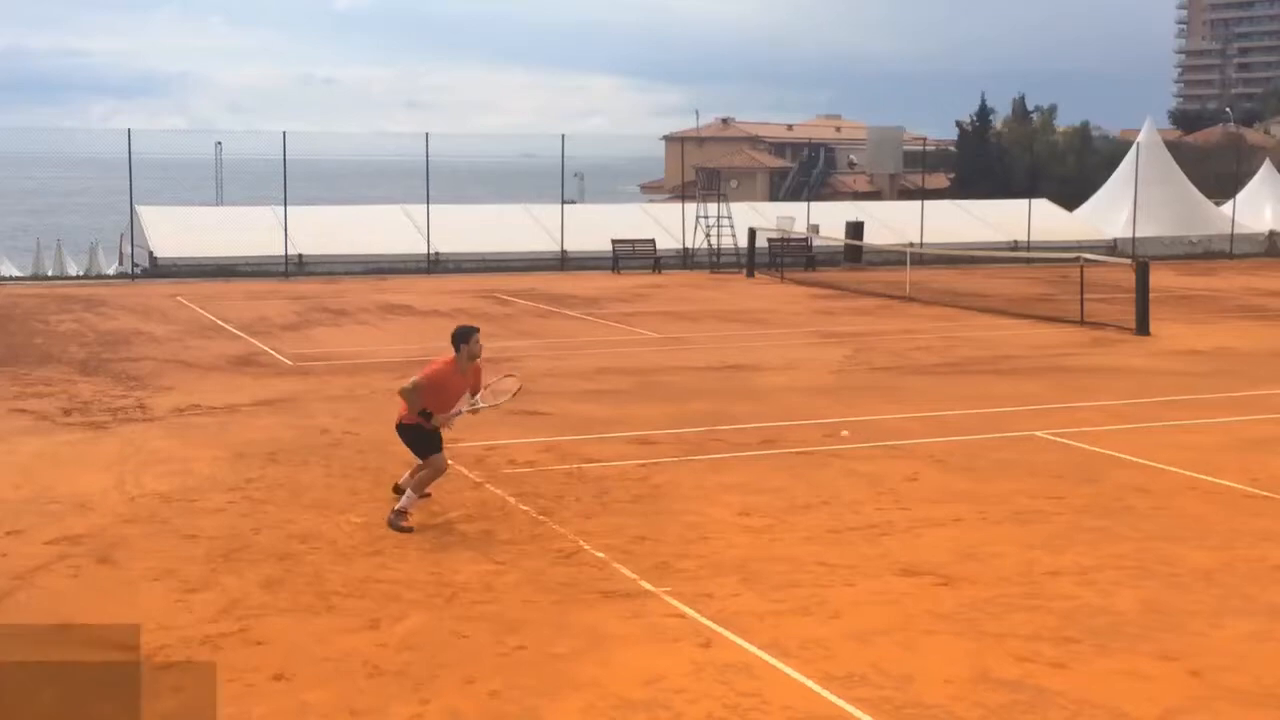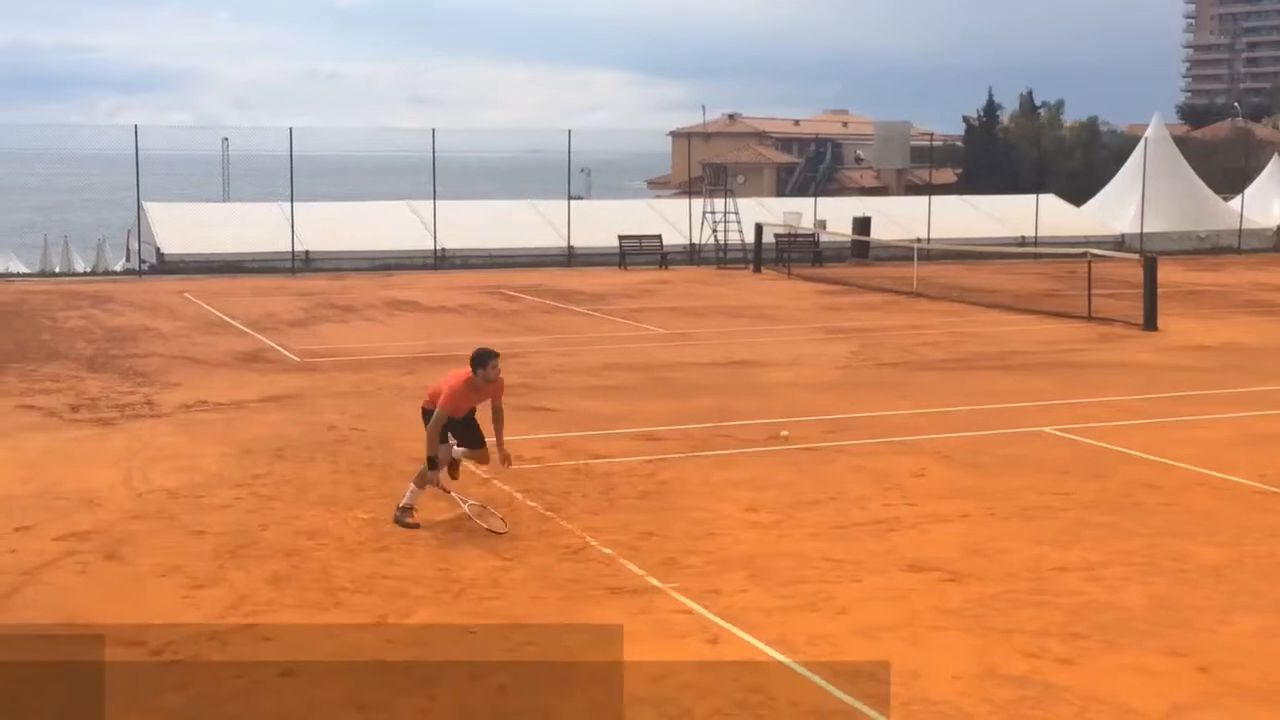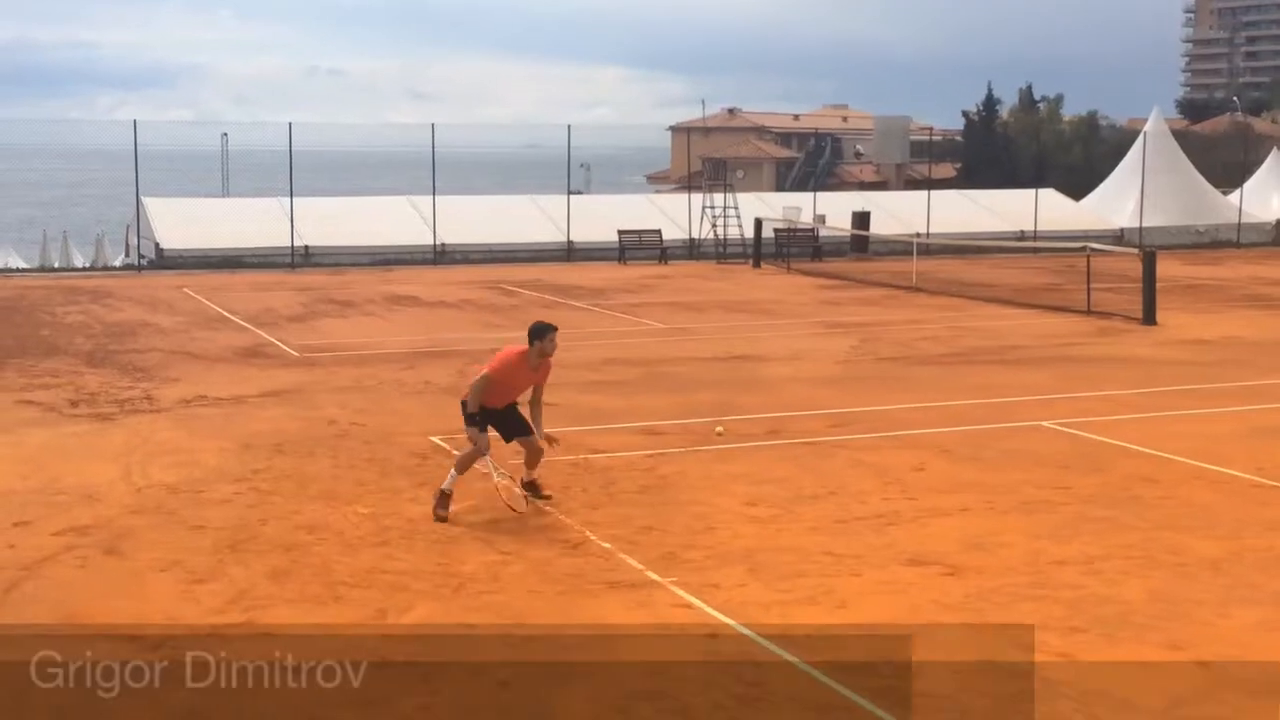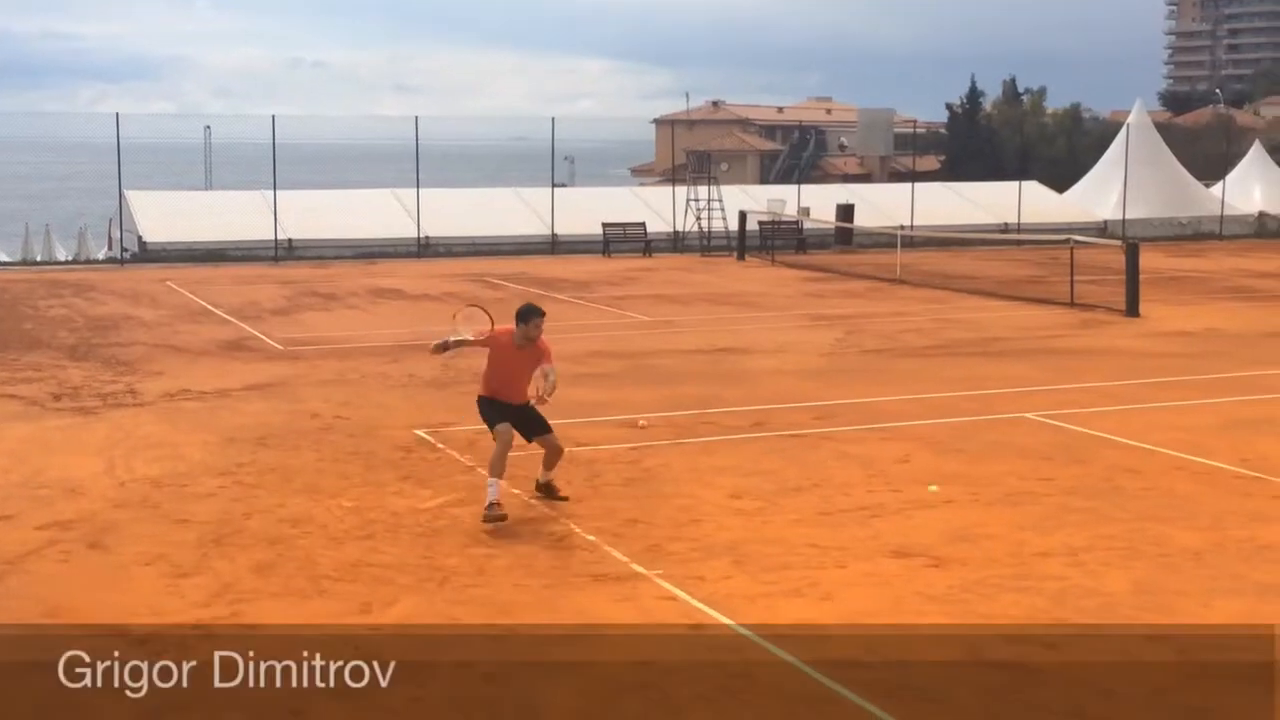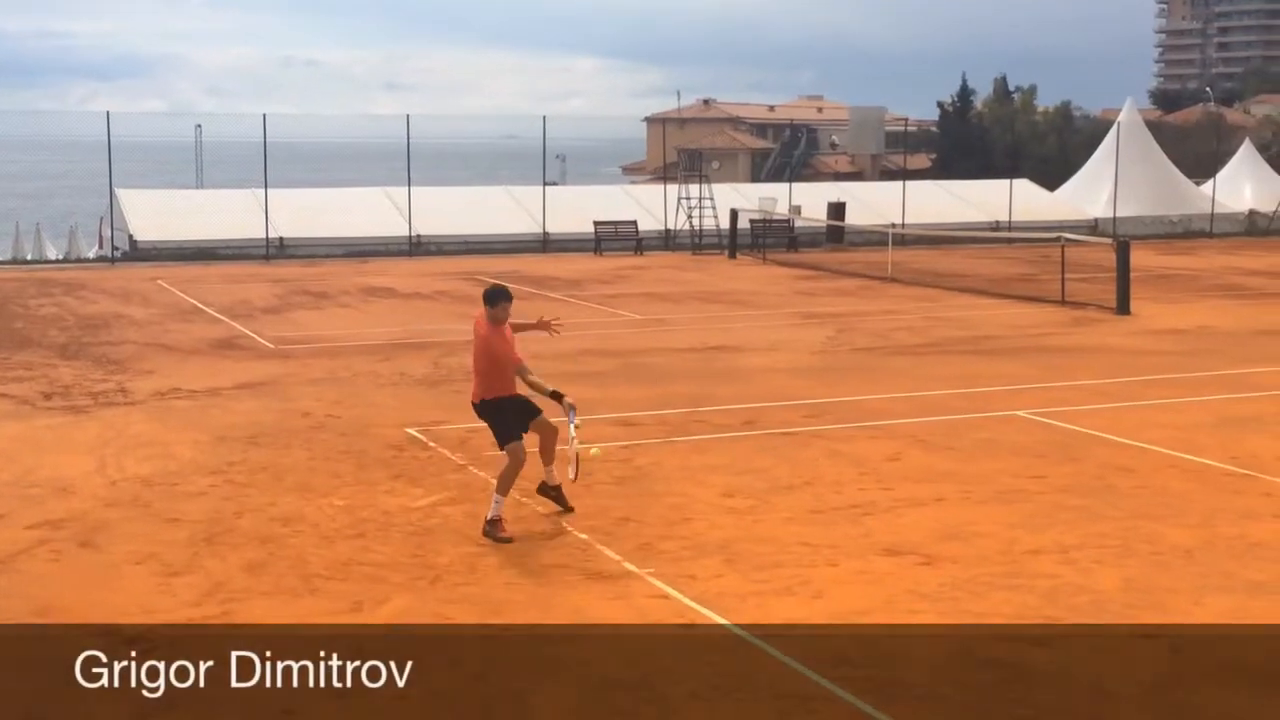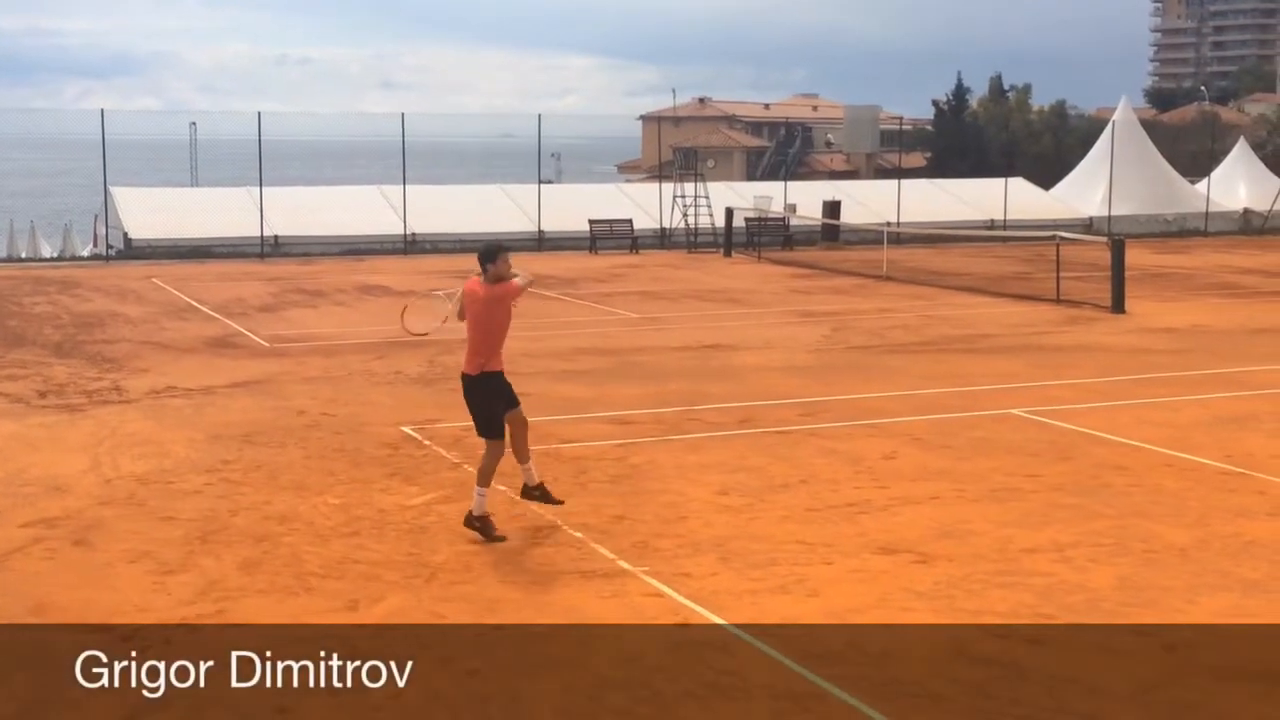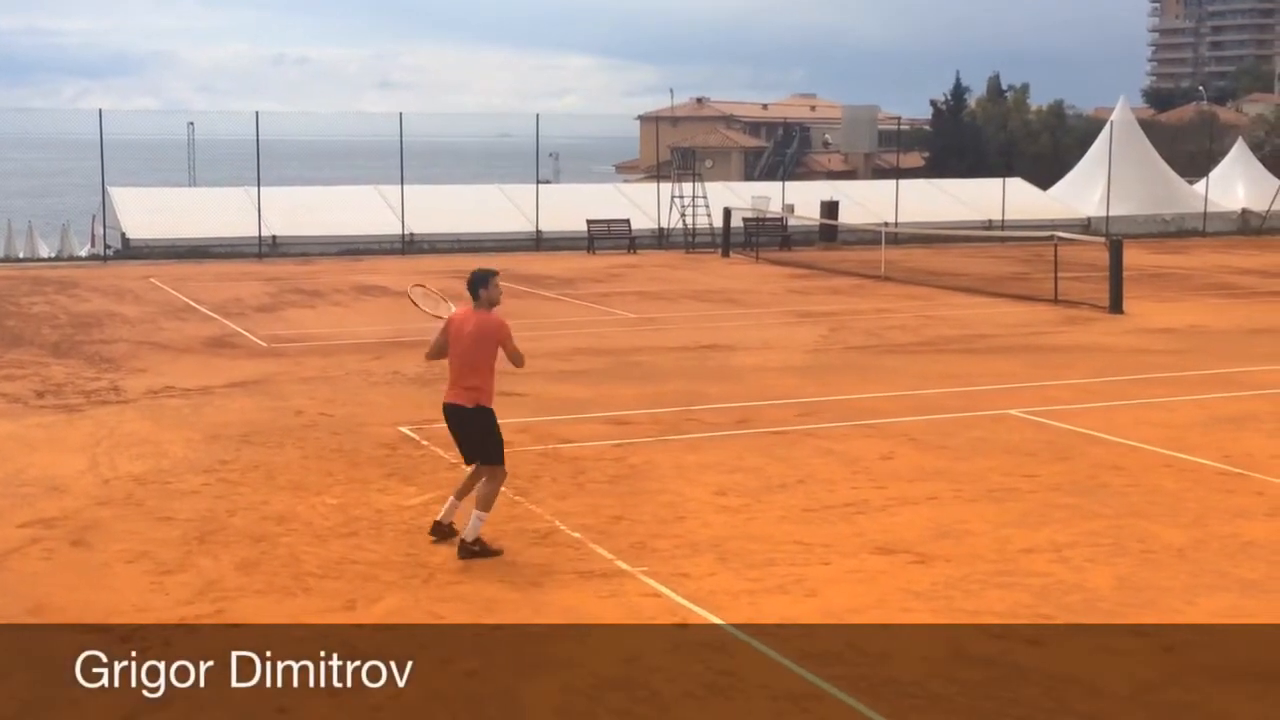
dt=0.3s
person 1, frame 1
left shoulder: (474, 368)
right shoulder: (441, 369)
left elbow: (476, 396)
right elbow: (405, 391)
left wrist: (465, 408)
right wrist: (429, 416)
left hip: (429, 421)
right hip: (412, 421)
left knee: (432, 462)
right knee: (439, 465)
left ankle: (403, 486)
right ankle: (399, 511)
person 1, frame 2
left shoulder: (496, 383)
right shoulder: (456, 388)
left elbow: (497, 410)
right elbow: (433, 427)
left wrist: (501, 447)
right wrist: (431, 465)
left hip: (462, 410)
right hip: (435, 408)
left knee: (481, 457)
right knee: (441, 458)
left ankle: (455, 453)
right ankle: (405, 507)
person 1, frame 3
left shoulder: (545, 365)
right shoulder: (510, 359)
left elbow: (535, 401)
right elbow: (476, 385)
left wrist: (539, 430)
right wrist: (472, 424)
left hip: (504, 404)
right hip: (478, 401)
left knee: (535, 449)
right knee: (480, 447)
left ankle: (528, 480)
right ankle: (445, 491)
person 1, frame 4
left shoulder: (541, 348)
right shoulder: (497, 337)
left elbow: (551, 378)
right elbow: (462, 341)
left wrist: (545, 394)
right wrist: (445, 345)
left hip: (520, 403)
right hip: (492, 400)
left knee: (555, 447)
right knee: (505, 438)
left ankle: (544, 482)
right ankle: (492, 505)
person 1, frame 5
left shoulder: (489, 318)
right shoulder: (494, 343)
left elbow: (507, 326)
right elbow: (527, 378)
left wrist: (535, 326)
right wrist: (559, 398)
left hip: (505, 394)
right hip: (489, 401)
left knee: (549, 431)
right knee: (517, 457)
left ankle: (550, 484)
right ankle: (493, 519)
person 1, frame 6
left shoulder: (472, 285)
right shoulder: (500, 293)
left elbow: (461, 315)
right elbow: (524, 282)
right wrist: (509, 277)
left hip: (487, 372)
right hip: (480, 379)
left knee: (520, 423)
right knee: (496, 447)
left ankle: (533, 485)
right ankle: (477, 514)
person 1, frame 7
left shoulder: (455, 318)
right shoulder: (496, 324)
left elbow: (431, 354)
right elbow: (519, 362)
left hip: (452, 406)
right hip: (474, 408)
left knee: (485, 467)
right knee: (497, 474)
left ankle: (443, 522)
right ankle: (470, 541)
